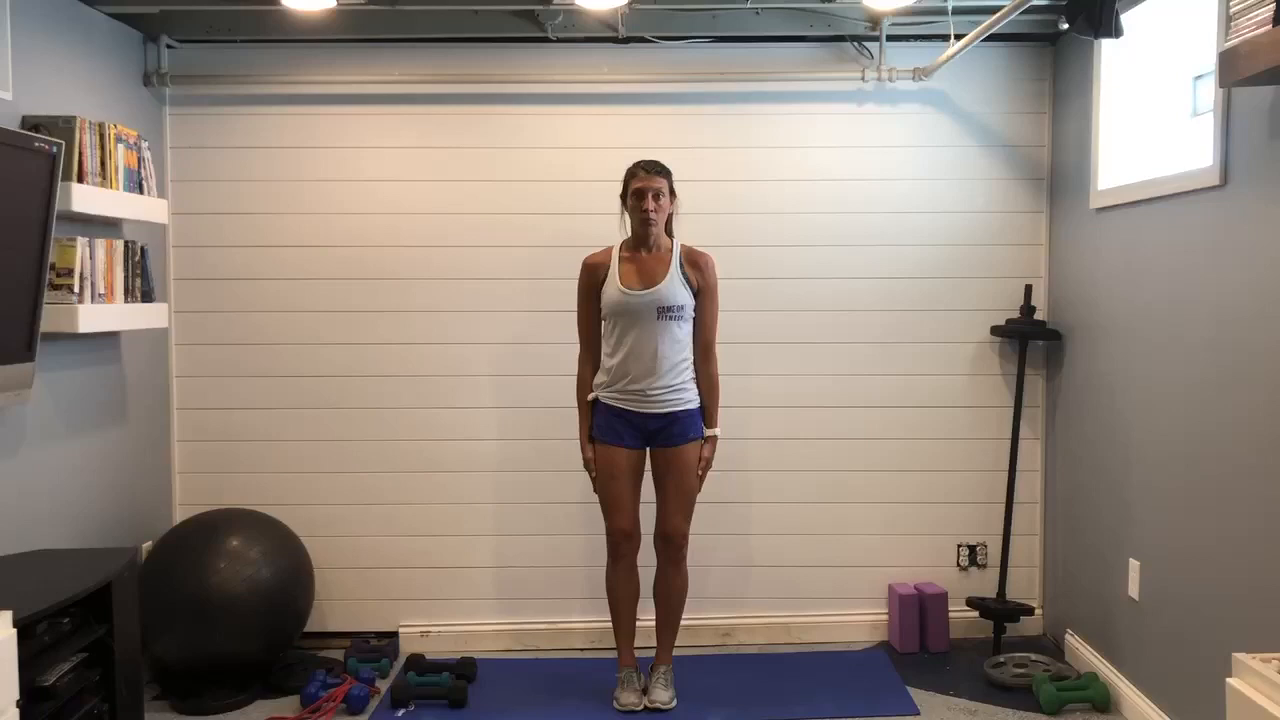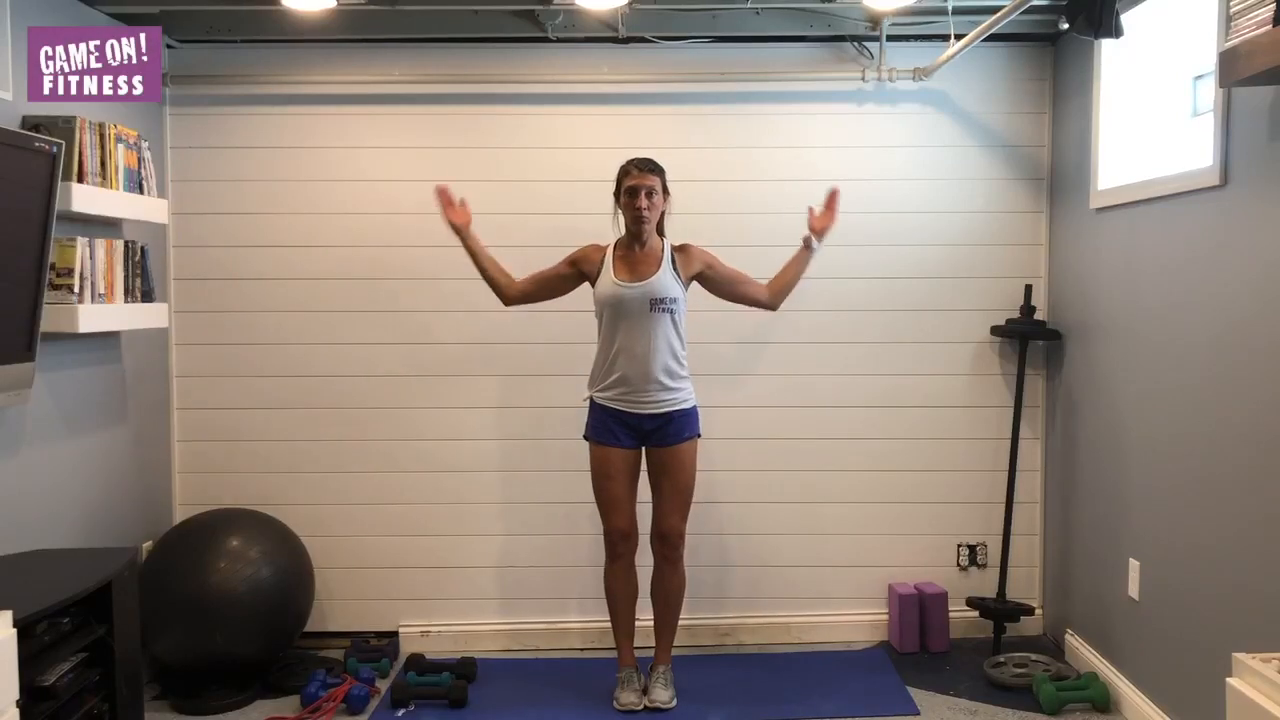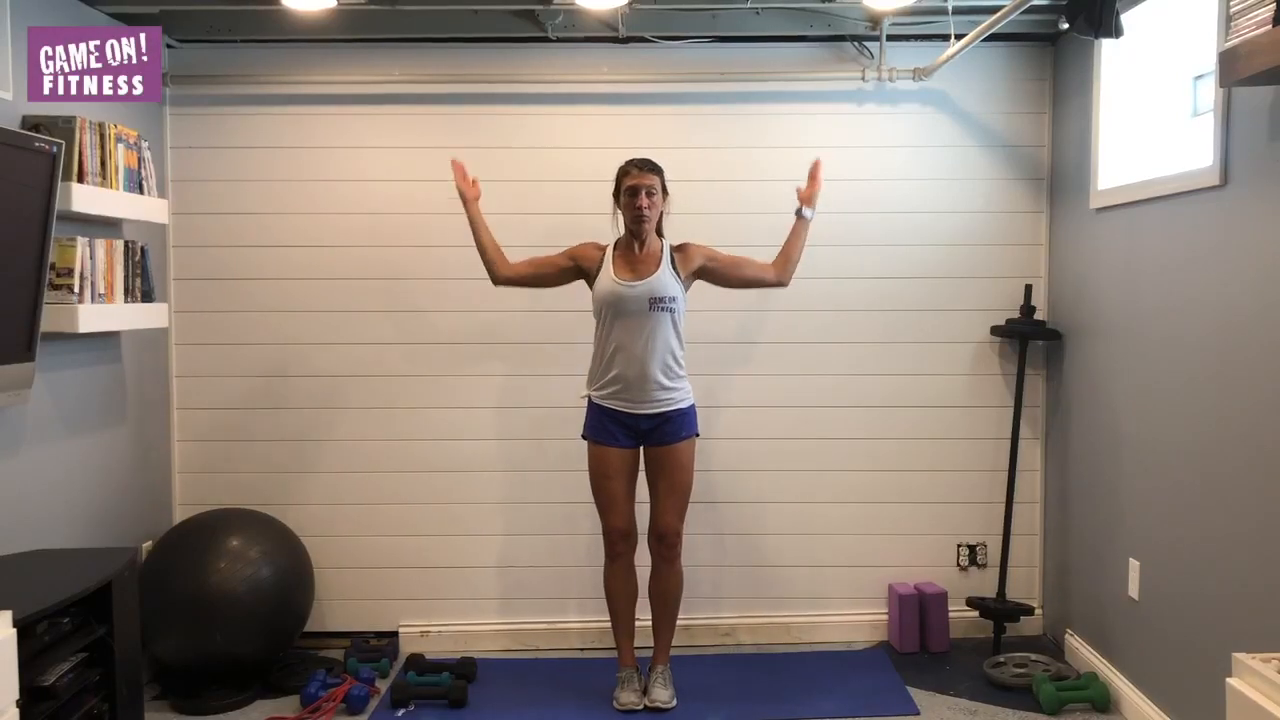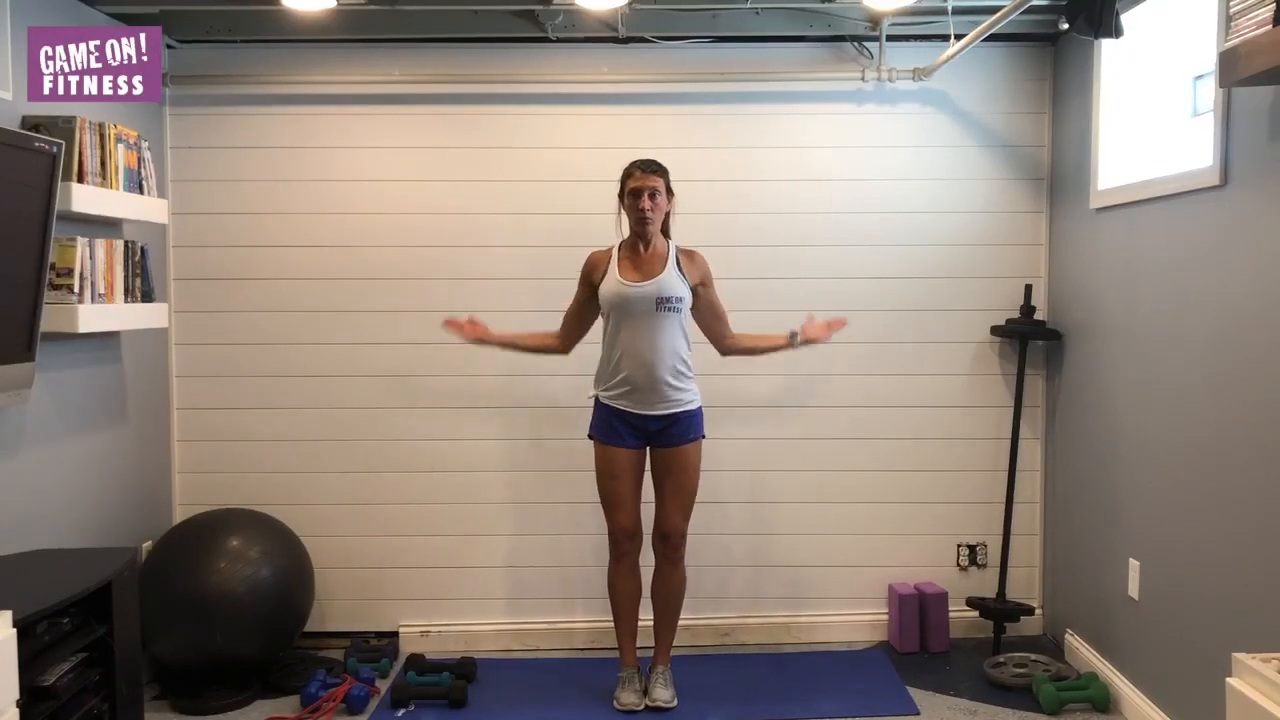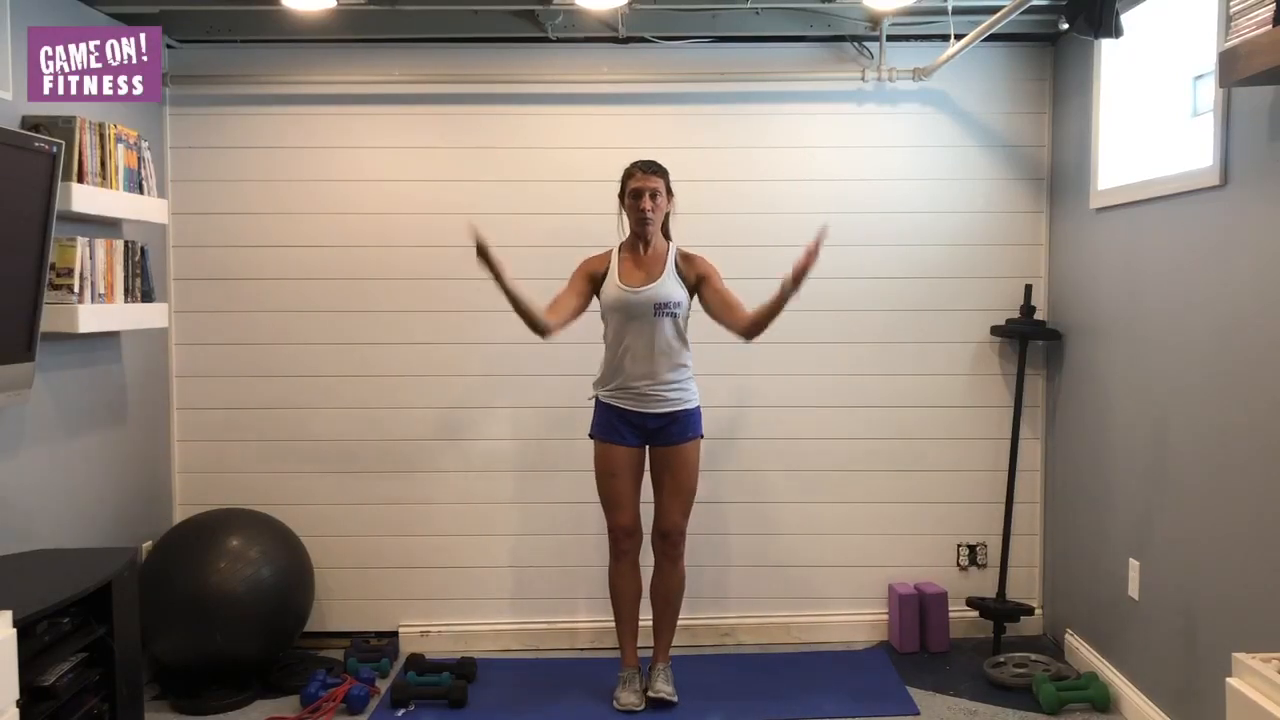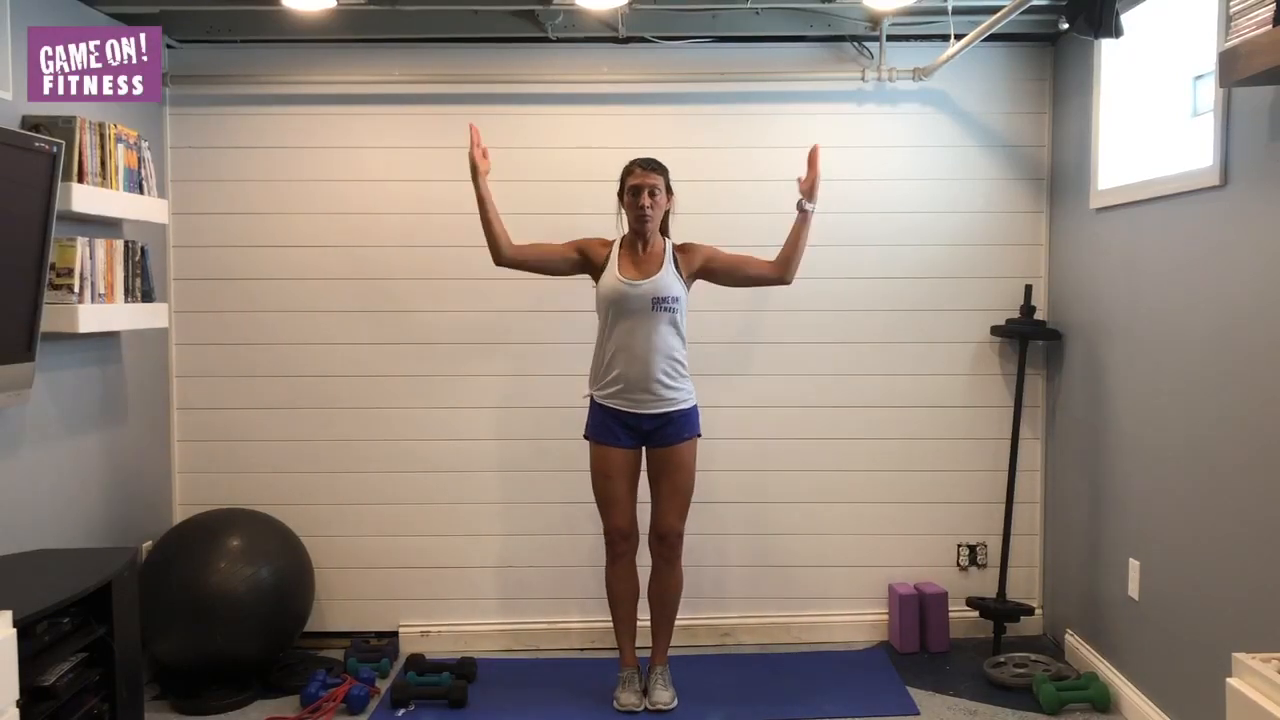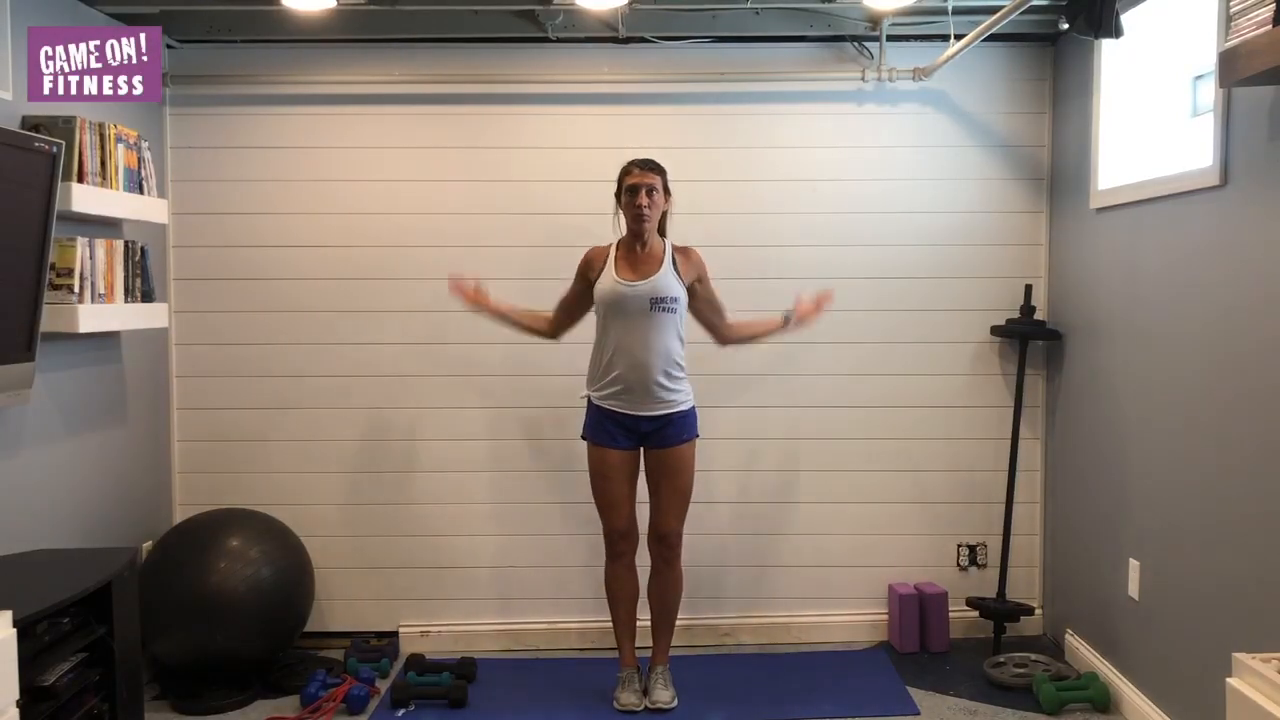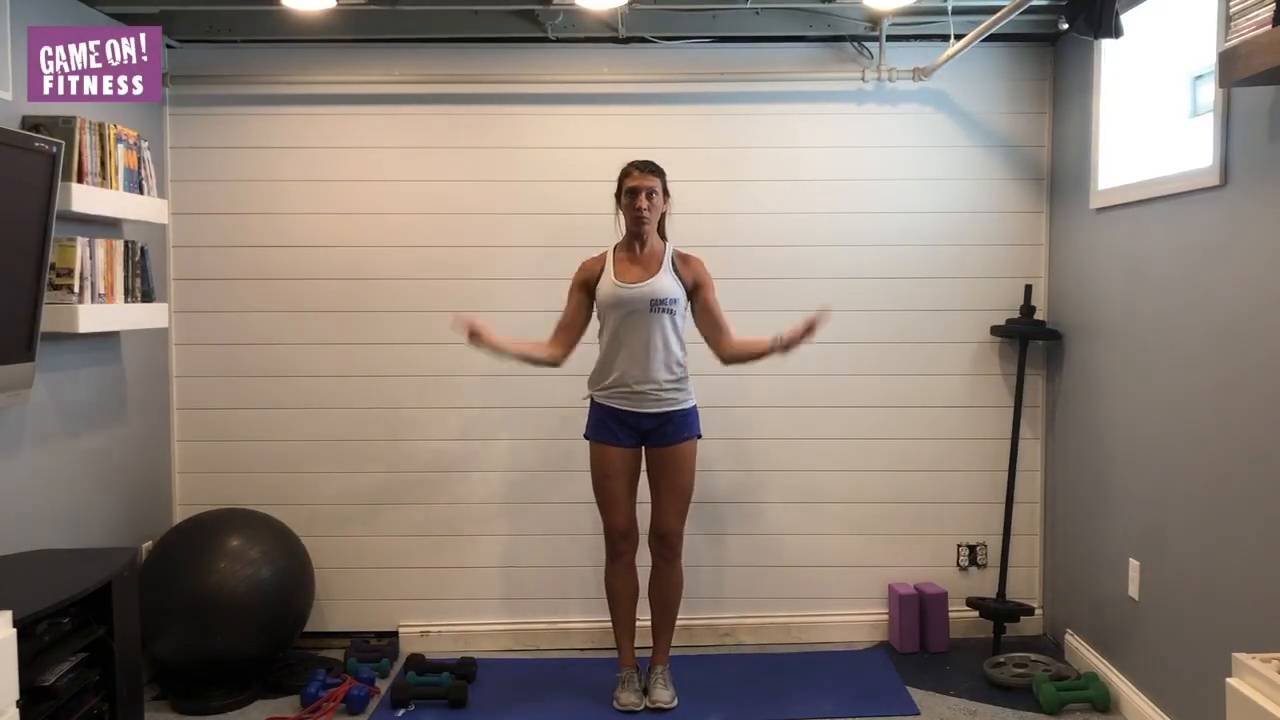
dt=0.7s
person 1, frame 1
left shoulder: (697, 264)
right shoulder: (598, 267)
left elbow: (705, 354)
right elbow: (589, 355)
left wrist: (711, 430)
right wrist: (584, 431)
left hip: (678, 416)
right hip: (616, 416)
left knee: (672, 542)
right knee: (622, 541)
left ankle: (663, 667)
right ankle: (627, 668)
person 1, frame 2
left shoulder: (688, 258)
right shoulder: (592, 259)
left elbow: (768, 297)
right elbow: (514, 293)
left wrist: (810, 241)
right wrist: (467, 235)
left hip: (673, 414)
right hip: (612, 414)
left knee: (669, 541)
right knee: (619, 540)
left ankle: (662, 666)
right ankle: (626, 667)
person 1, frame 3
left shoulder: (687, 259)
right shoulder: (591, 258)
left elbow: (777, 274)
right elbow: (502, 271)
left wrist: (804, 213)
right wrist: (472, 207)
left hip: (671, 414)
right hip: (610, 415)
left knee: (667, 541)
right knee: (619, 541)
left ankle: (661, 667)
right ankle: (627, 669)
person 1, frame 4
left shoulder: (691, 264)
right shoulder: (599, 264)
left elbow: (726, 341)
right elbow: (562, 340)
left wrist: (796, 338)
right wrist: (492, 336)
left hip: (678, 415)
right hip: (617, 415)
left knee: (671, 541)
right knee: (623, 540)
left ankle: (662, 666)
right ankle: (628, 668)
person 1, frame 5
left shoulder: (692, 266)
right shoulder: (598, 266)
left elbow: (747, 326)
right elbow: (545, 323)
left wrist: (794, 282)
right wrist: (499, 273)
left hip: (676, 414)
right hip: (617, 414)
left knee: (670, 538)
right knee: (623, 538)
left ankle: (661, 664)
right ankle: (629, 667)
person 1, frame 6
left shoulder: (689, 257)
right shoulder: (596, 254)
left elbow: (780, 272)
right elbow: (507, 254)
left wrist: (805, 206)
right wrist: (482, 182)
left hip: (673, 414)
right hip: (612, 414)
left knee: (668, 541)
right knee: (619, 540)
left ankle: (661, 665)
right ankle: (627, 666)
person 1, frame 7
left shoulder: (688, 262)
right shoulder: (596, 261)
left elbow: (725, 331)
right elbow: (553, 324)
left wrist: (788, 319)
right wrist: (491, 306)
left hip: (672, 415)
right hip: (610, 416)
left knee: (667, 542)
right knee: (619, 541)
left ankle: (661, 667)
right ankle: (628, 668)
person 1, frame 8
left shoulder: (688, 267)
right shoulder: (594, 269)
left elbow: (726, 347)
right elbow: (557, 348)
left wrist: (780, 342)
right wrist: (496, 342)
left hip: (673, 415)
right hip: (612, 414)
left knee: (667, 541)
right knee: (620, 541)
left ankle: (661, 665)
right ankle: (627, 667)
